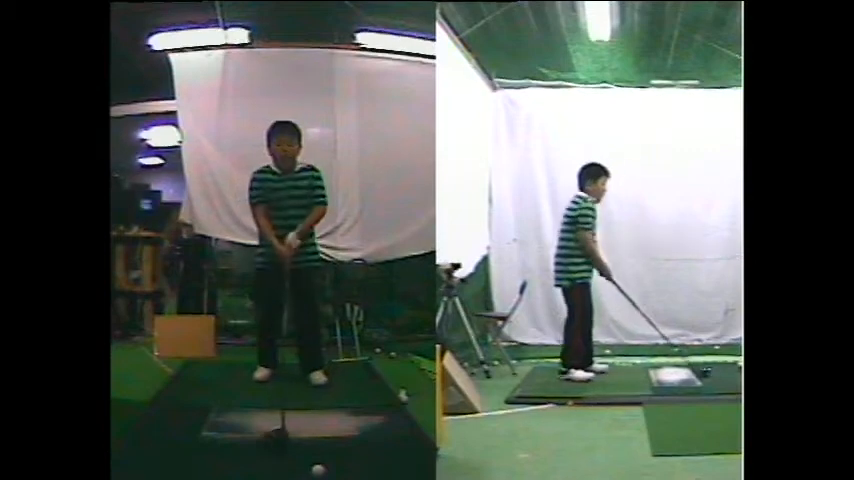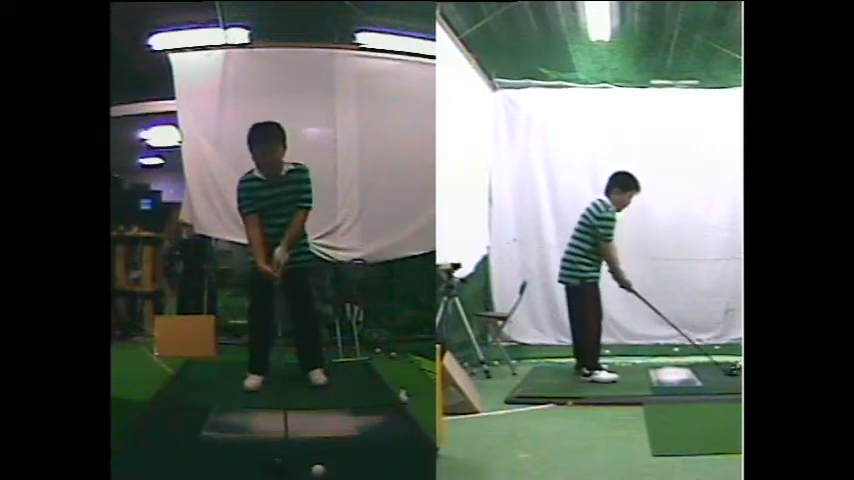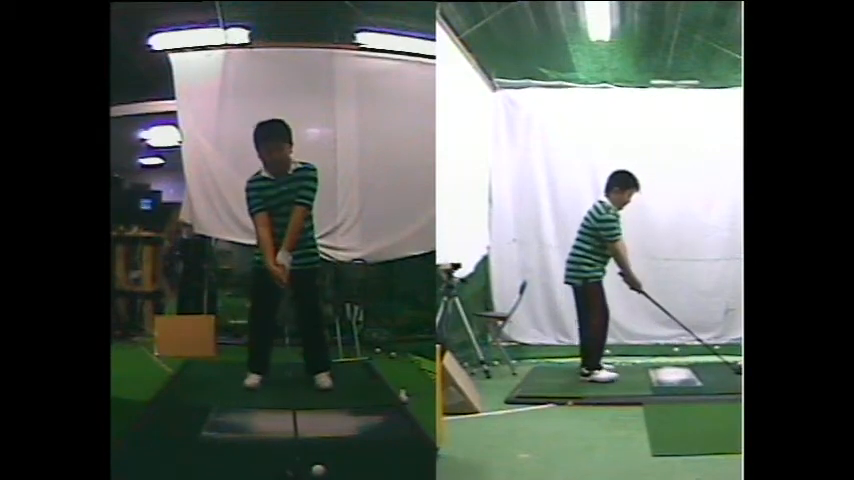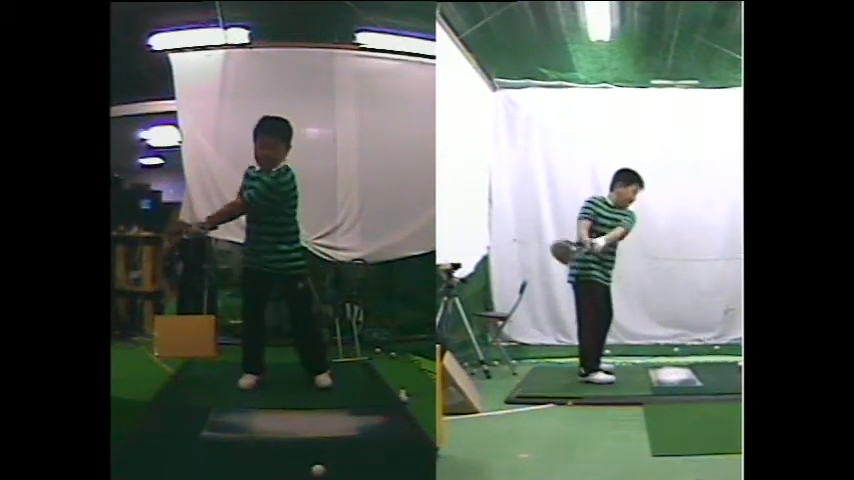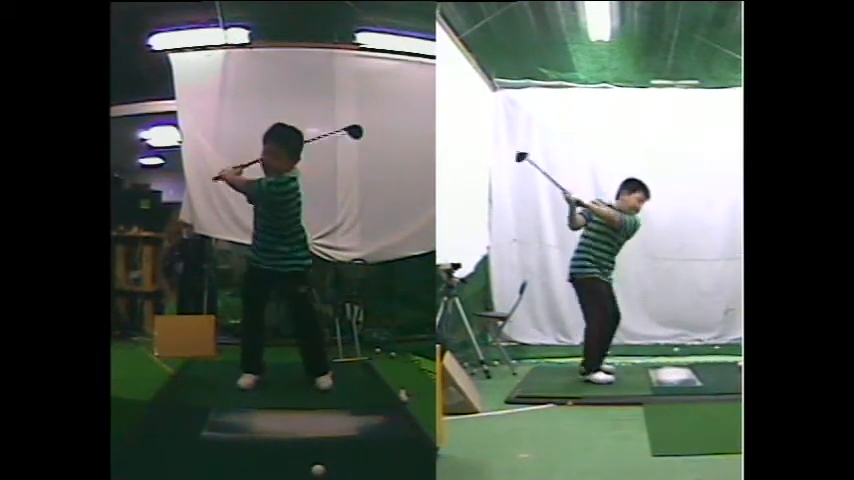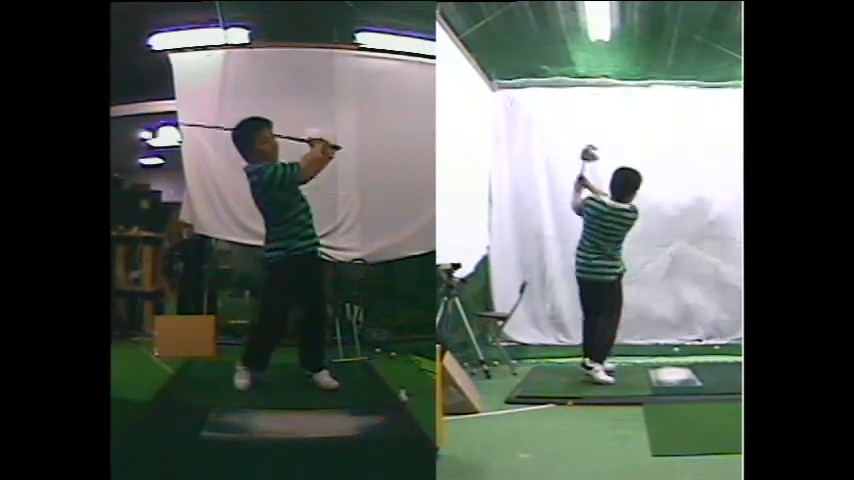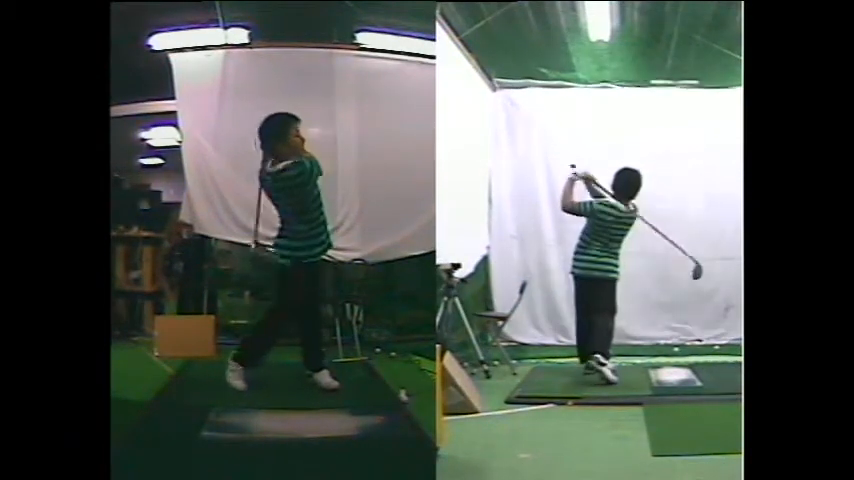
dt=0.5s
person 1, frame 1
left shoulder: (311, 174)
right shoulder: (260, 177)
left elbow: (320, 209)
right elbow: (260, 216)
left wrist: (295, 237)
right wrist: (276, 245)
left hip: (305, 255)
right hip: (269, 256)
left knee: (307, 312)
right knee: (268, 312)
left ankle: (313, 366)
right ankle: (266, 362)
person 1, frame 2
left shoulder: (300, 173)
right shoulder: (246, 184)
left elbow: (301, 216)
right elbow: (252, 225)
left wrist: (282, 251)
right wrist: (261, 262)
left hip: (297, 256)
right hip: (262, 259)
left knee: (304, 312)
right knee: (260, 315)
left ankle: (313, 366)
right ankle: (257, 369)
person 1, frame 3
left shoulder: (307, 173)
right shoulder: (254, 184)
left elbow: (299, 215)
right elbow: (262, 225)
left wrist: (286, 254)
right wrist: (271, 263)
left hip: (304, 259)
right hip: (266, 261)
left knee: (310, 316)
right knee: (261, 316)
left ankle: (320, 369)
right ankle: (257, 369)
person 1, frame 4
left shoulder: (282, 178)
right shoulder: (252, 173)
left elbow: (240, 206)
right elbow: (240, 207)
left wrist: (210, 221)
right wrist: (214, 220)
left hip: (287, 263)
right hip: (255, 260)
left knee: (303, 316)
right knee: (252, 317)
left ankle: (319, 368)
right ankle: (253, 369)
person 1, frame 5
left shoulder: (279, 187)
right shoulder: (273, 180)
left elbow: (244, 186)
left wrist: (227, 175)
left hip: (291, 264)
right hip: (260, 260)
left knee: (304, 318)
right knee: (252, 317)
left ankle: (320, 370)
right ankle: (251, 368)
person 1, frame 6
left shoulder: (272, 170)
right shoulder: (267, 175)
left elbow: (301, 170)
right elbow: (305, 171)
left wrist: (319, 153)
right wrist: (320, 149)
left hip: (305, 251)
right hip: (284, 257)
left knee: (314, 312)
right knee: (273, 315)
left ankle: (315, 366)
right ankle: (247, 365)
person 1, frame 7
left shoulder: (269, 173)
right shoulder: (300, 170)
right elbow: (311, 160)
left wrist: (269, 151)
left hip: (304, 254)
right hip: (295, 257)
left knee: (310, 313)
right knee: (282, 313)
left ankle: (316, 366)
right ankle: (239, 360)
person 2, frame 1
left shoulder: (580, 204)
right shoulder: (585, 205)
right elbow: (585, 241)
left wrist: (598, 265)
right wrist: (602, 266)
left hip: (576, 271)
right hip: (574, 272)
left knee: (584, 316)
right knee: (577, 317)
left ankle: (584, 361)
right ankle: (568, 366)
person 2, frame 2
left shoulder: (600, 206)
right shoulder: (606, 213)
left elbow: (609, 246)
right elbow: (606, 249)
left wrist: (619, 272)
right wrist: (620, 276)
left hip: (575, 270)
right hip: (582, 272)
left knee: (582, 318)
right knee: (591, 319)
left ankle: (584, 361)
right ankle: (590, 368)
person 2, frame 3
left shoulder: (607, 211)
right shoulder: (605, 214)
left elbow: (619, 244)
right elbow: (615, 249)
left wrist: (627, 273)
right wrist: (631, 276)
left hip: (584, 272)
right hip: (585, 273)
left knee: (592, 318)
right knee: (598, 317)
left ankle: (591, 361)
right ankle: (590, 368)
person 2, frame 4
left shoulder: (628, 215)
right shoulder: (593, 203)
left elbow: (619, 232)
right elbow: (582, 228)
left wrist: (602, 241)
right wrist: (586, 242)
left hip: (603, 274)
right hip: (585, 272)
left knee: (604, 318)
right knee: (591, 319)
left ankle: (592, 361)
right ankle: (589, 369)
person 2, frame 5
left shoulder: (632, 223)
right shoulder: (596, 206)
left elbow: (613, 218)
right elbow: (574, 224)
left wrist: (584, 204)
right wrist: (572, 207)
left hip: (601, 275)
right hip: (585, 272)
left knee: (611, 318)
right knee: (599, 318)
left ankle: (593, 362)
right ankle: (589, 368)
person 2, frame 6
left shoulder: (593, 205)
right shoulder: (631, 213)
left elbow: (577, 206)
left wrist: (579, 185)
right wrist: (590, 186)
left hip: (585, 270)
right hip: (609, 273)
left knee: (591, 316)
right knee: (608, 317)
left ankle: (592, 358)
right ankle: (593, 362)
person 2, frame 7
left shoulder: (601, 208)
right shoulder: (631, 212)
left elbow: (566, 205)
left wrist: (572, 180)
right wrist: (589, 183)
left hip: (583, 269)
right hip: (607, 271)
left knee: (584, 316)
right knee: (604, 315)
left ankle: (588, 359)
right ankle: (600, 357)
